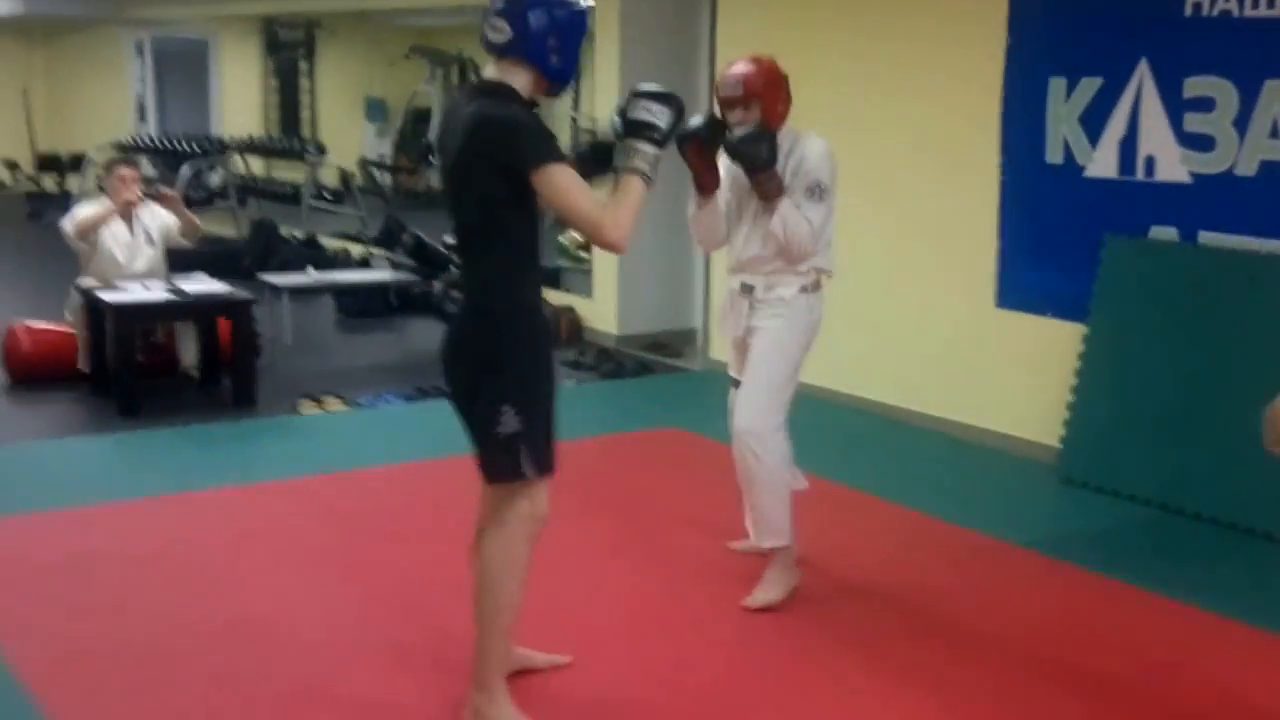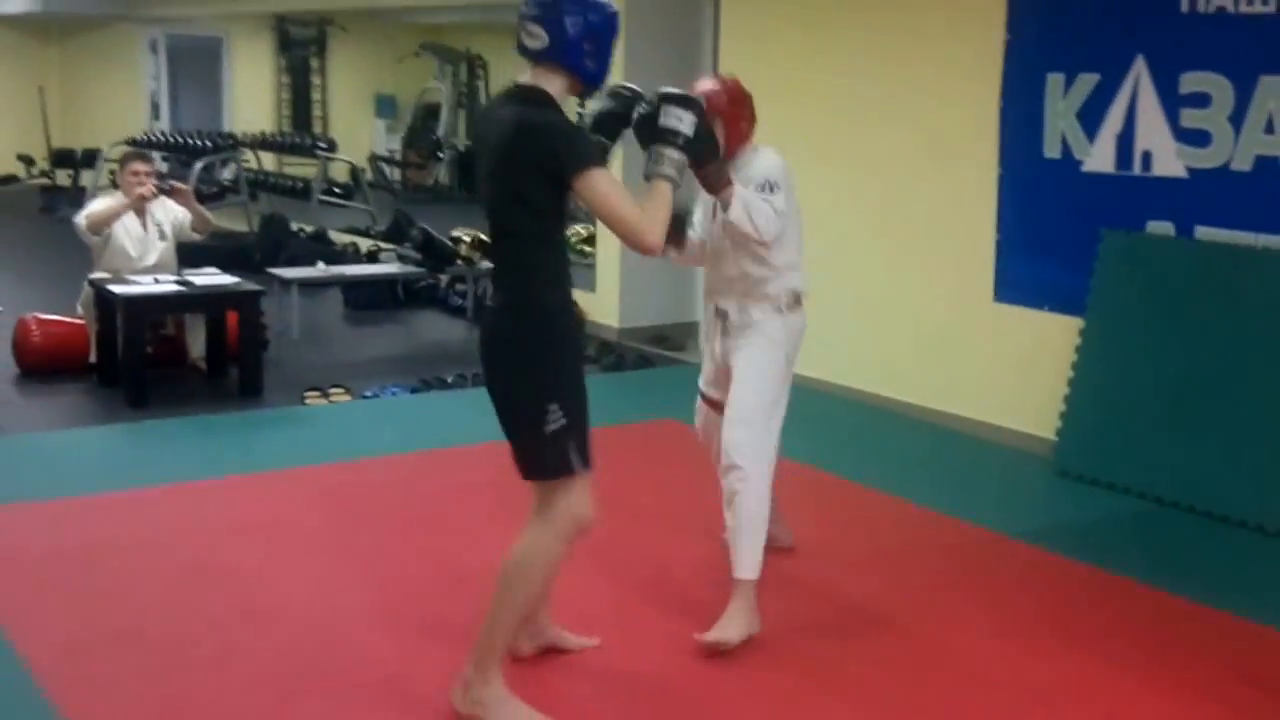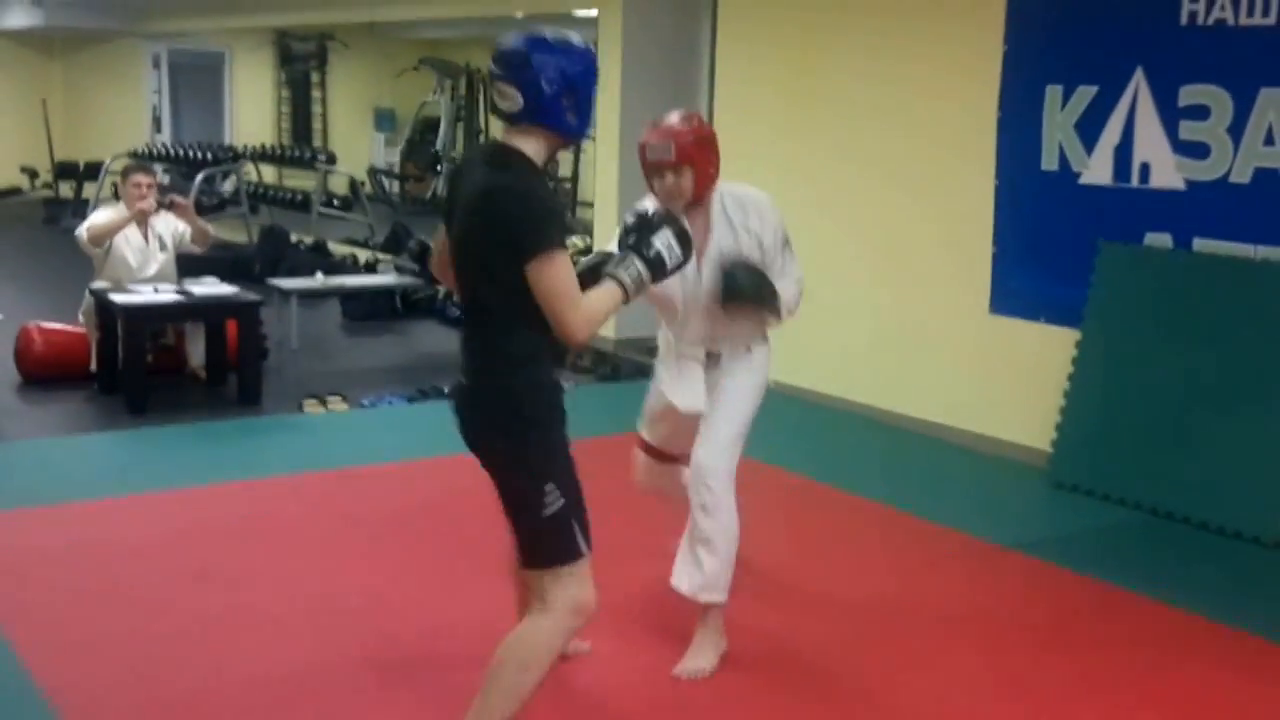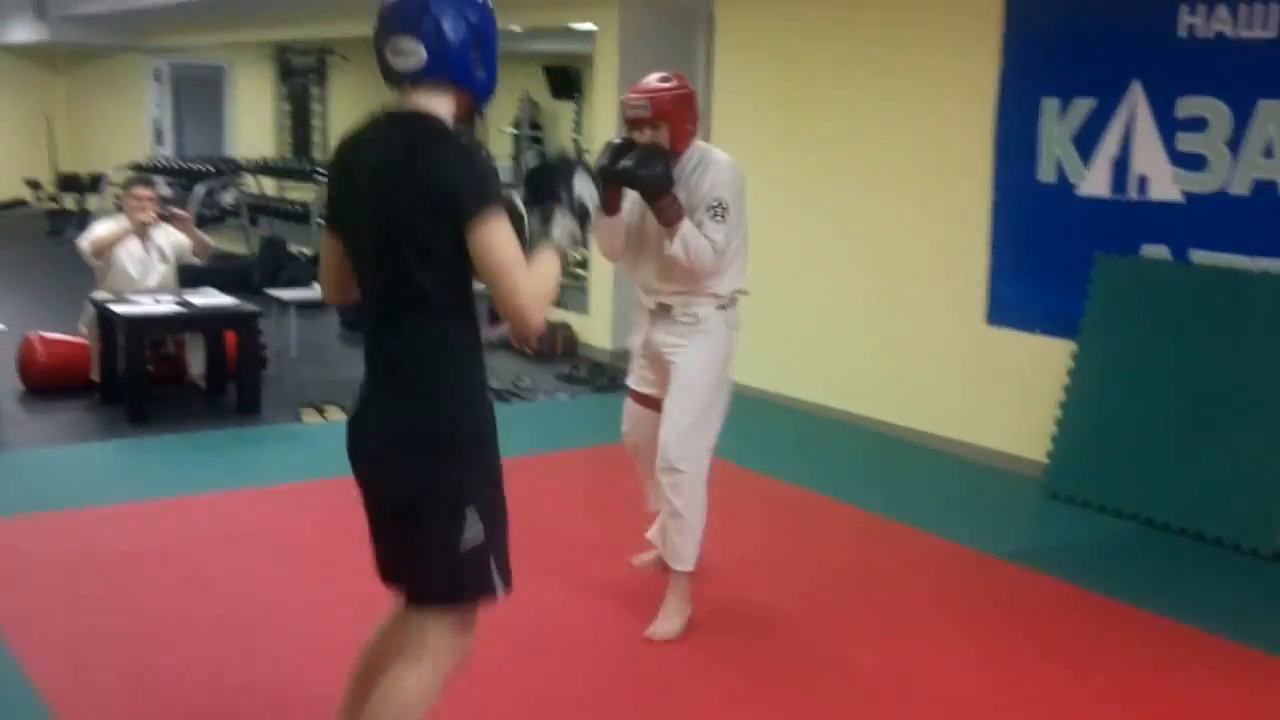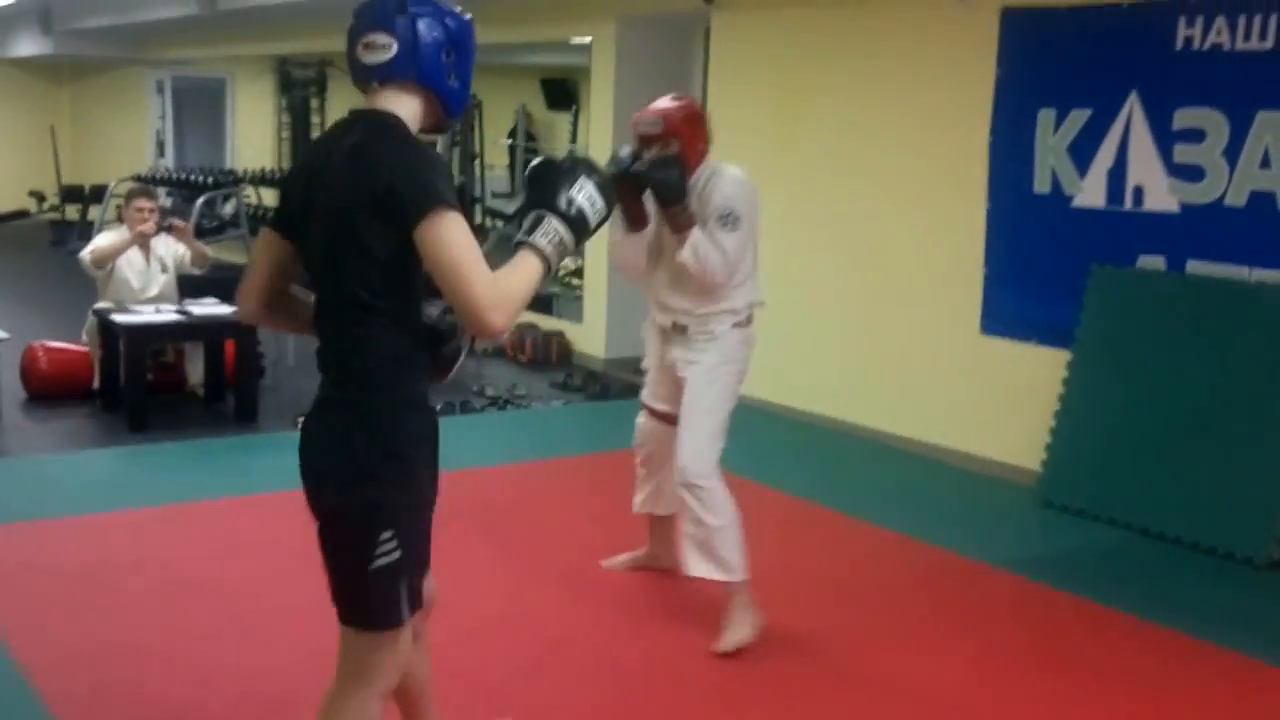
dt=0.4s
person 1, frame 1
left shoulder: (468, 112)
right shoulder: (513, 124)
right elbow: (610, 232)
left wrist: (572, 168)
right wrist: (641, 149)
left hip: (490, 326)
right hip: (503, 334)
left knee: (506, 503)
right knee: (519, 514)
left ankle: (499, 649)
person 1, frame 2
left shoulder: (500, 116)
right shoulder: (550, 130)
right elbow: (646, 235)
left wrist: (602, 131)
right wrist: (670, 152)
left hip: (520, 322)
right hip: (535, 330)
left knee: (564, 487)
right knee: (566, 509)
left ankle: (530, 625)
person 1, frame 3
left shoulder: (473, 171)
right shoulder: (529, 198)
left elbow: (443, 268)
right elbow: (573, 325)
right wrist: (638, 264)
left hip: (488, 389)
right hip: (515, 401)
left knee: (556, 503)
right knee: (569, 598)
left ankle: (537, 640)
person 1, frame 4
left shoulder: (355, 154)
right shoulder: (457, 159)
left elbow: (337, 286)
right elbow: (526, 311)
right wrist: (560, 235)
left hip: (383, 417)
right hip: (443, 422)
left knee: (424, 607)
right knee: (439, 638)
person 1, frame 5
left shoulder: (320, 159)
right shoulder: (406, 162)
left elbow: (257, 300)
right elbow: (489, 313)
right wrist: (555, 229)
left hip: (351, 422)
right hip: (376, 434)
left knee: (411, 608)
person 2, frame 1
left shoulder: (810, 154)
right shoulder: (734, 156)
left elbow: (803, 241)
right elbow: (710, 237)
left wrist: (767, 179)
right wrist: (705, 174)
left hip: (787, 302)
right hip: (745, 300)
left knee: (755, 427)
right knee: (751, 422)
left ankle: (782, 561)
right ankle: (773, 532)
person 2, frame 2
left shoulder: (766, 166)
right shoulder: (714, 175)
left elbow: (762, 227)
right elbow: (698, 251)
left wrist: (713, 178)
right wrist: (673, 229)
left hip: (768, 322)
right hip: (725, 320)
left knee: (742, 445)
right knee: (713, 429)
left ankle: (744, 601)
right ankle: (771, 525)
person 2, frame 3
left shoulder: (754, 207)
left elbow: (790, 287)
left wrist: (764, 295)
left hip: (740, 359)
right hip: (680, 361)
left knee: (710, 473)
right knee: (654, 467)
left ankle: (711, 624)
right ankle: (709, 515)
person 2, frame 4
left shoulder: (717, 170)
right shoulder: (641, 171)
left elbow: (705, 258)
right elbow: (618, 250)
left wrist: (665, 199)
right wrist: (610, 192)
left hip: (702, 324)
right hip: (654, 319)
left knee: (682, 452)
right knee: (640, 435)
left ankle: (679, 590)
right ankle: (672, 536)
person 2, frame 5
left shoulder: (730, 185)
right shoulder: (660, 191)
left elbow: (716, 268)
right elbow: (633, 269)
left wrist: (676, 210)
right wrist: (632, 208)
left hip: (718, 339)
right hip: (669, 334)
left knee: (693, 464)
right knee: (652, 441)
left ankle: (741, 602)
right ankle: (659, 547)
person 3, frame 1
left shoulder: (154, 211)
right shoulder: (91, 211)
left elbow: (193, 235)
right elbow: (74, 233)
left wrist: (179, 210)
right wrist: (117, 208)
right knee: (83, 297)
left ankle: (192, 365)
person 3, frame 2
left shoulder: (166, 206)
right shoulder: (105, 205)
left elbow: (204, 229)
right elbow: (87, 226)
left wrist: (190, 204)
right wrist: (130, 203)
right knee: (95, 294)
left ankle: (201, 356)
person 3, frame 3
left shoulder: (167, 219)
right shoulder: (107, 216)
left elbow: (204, 241)
right elbow: (89, 239)
left wrist: (190, 218)
right wrist: (131, 217)
right knee: (96, 306)
left ankle: (200, 365)
person 3, frame 4
left shoulder: (168, 231)
right shoulder: (108, 228)
left elbow: (205, 253)
right elbow: (91, 251)
left wrist: (190, 230)
right wrist: (132, 229)
right knee: (98, 315)
left ankle: (199, 375)
person 3, frame 5
left shoulder: (169, 242)
right shoulder: (110, 238)
left elbow: (204, 263)
right elbow: (92, 261)
left wrist: (189, 241)
right wrist: (133, 239)
right knee: (100, 324)
left ankle: (199, 382)
